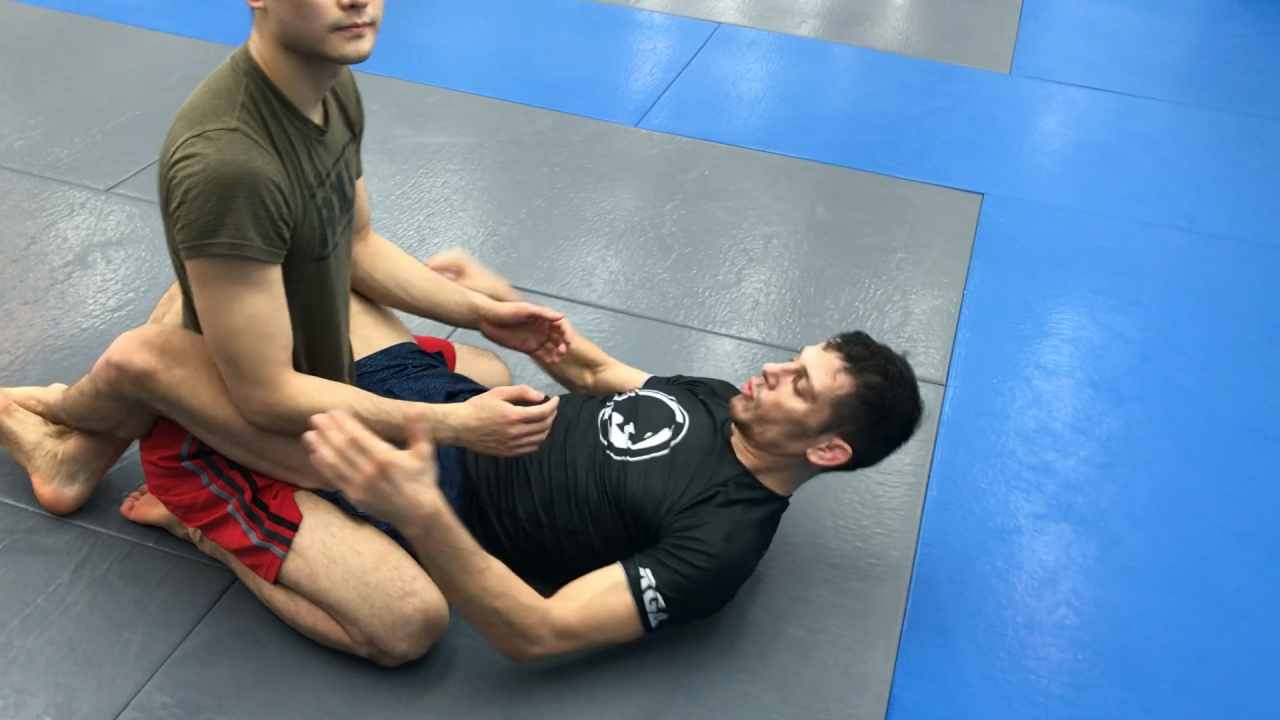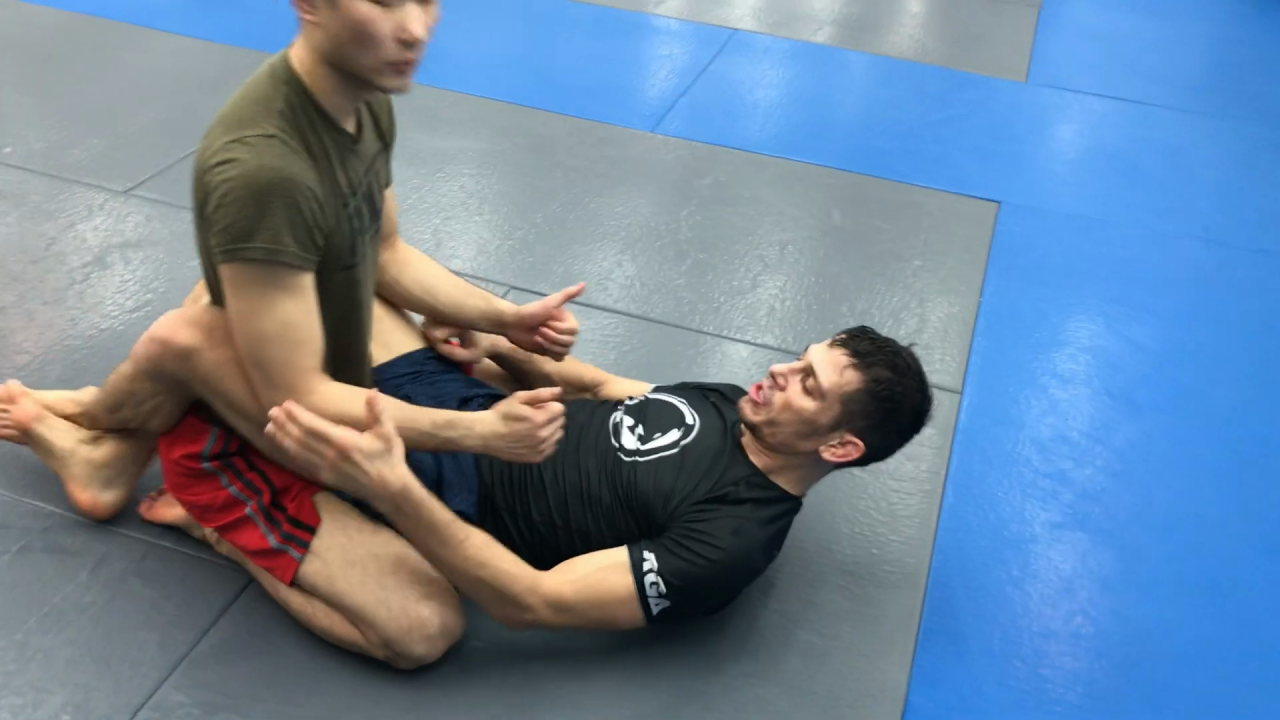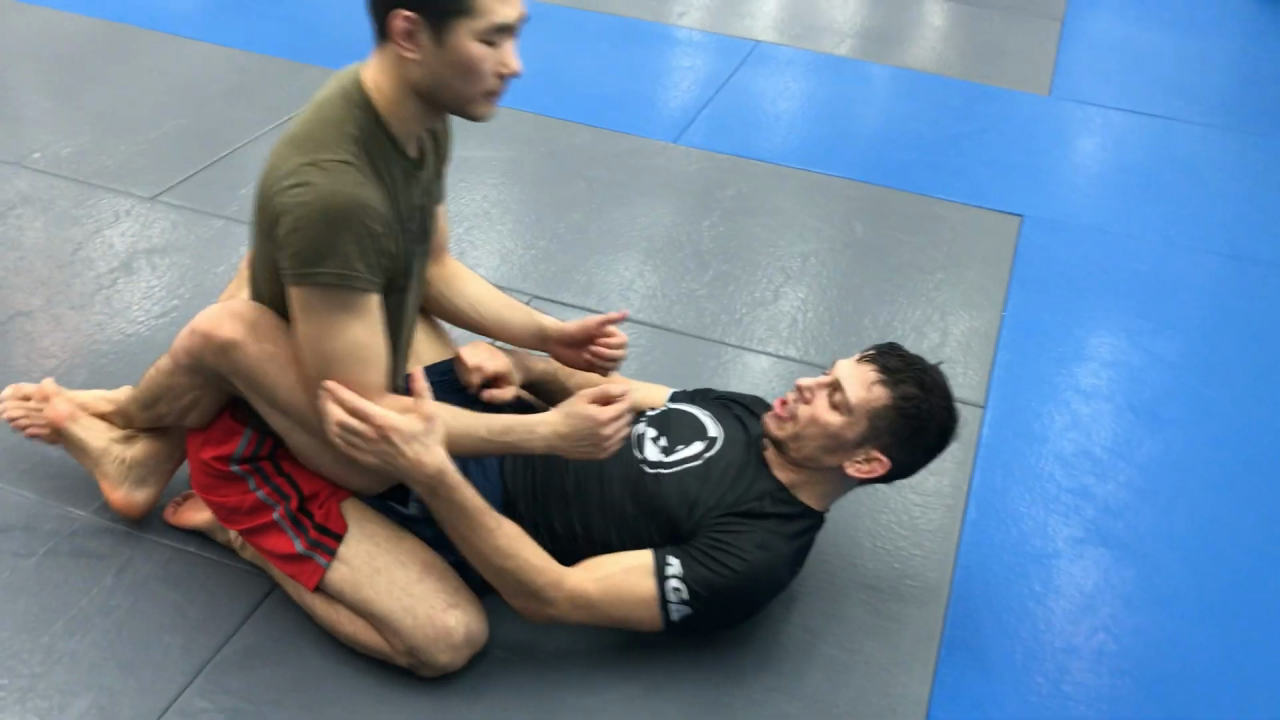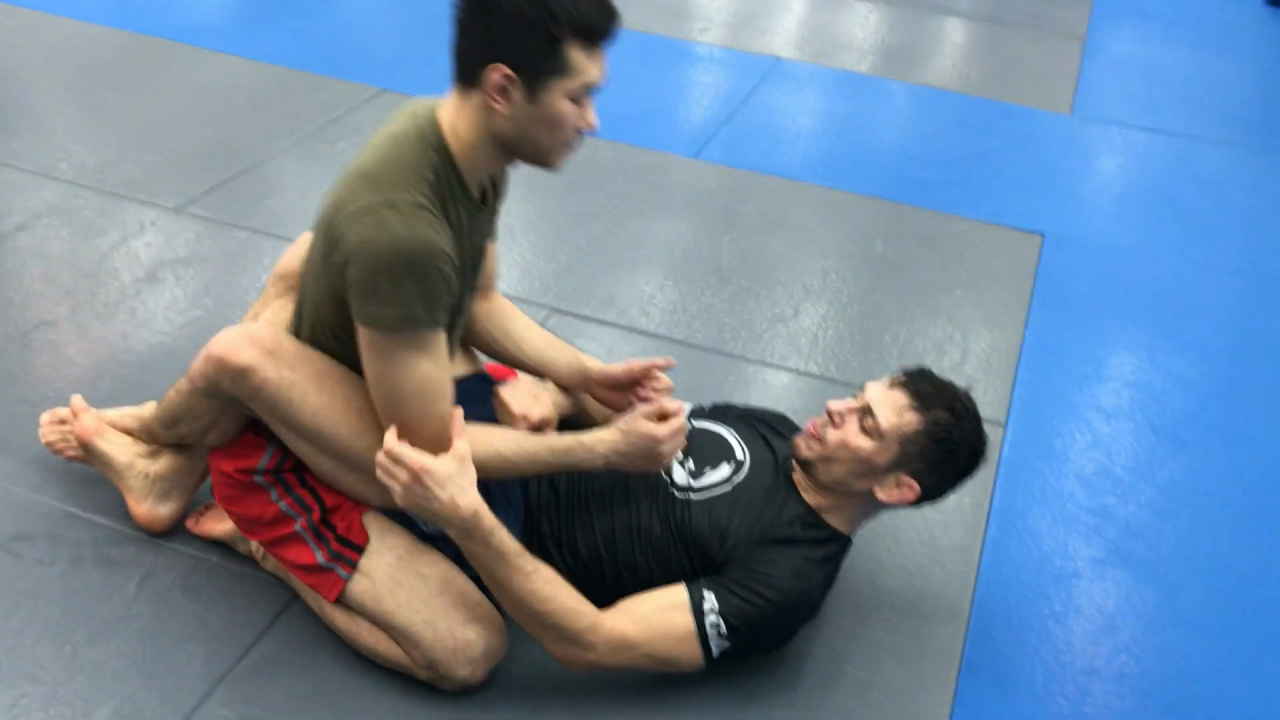
dt=0.2s
person 1, frame 1
left shoulder: (719, 547)
right shoulder: (723, 406)
left elbow: (531, 633)
right elbow: (593, 371)
left wrist: (427, 516)
right wrist: (503, 304)
left hip: (424, 491)
right hip: (441, 410)
person 1, frame 2
left shoulder: (732, 544)
right shoulder: (732, 408)
left elbow: (533, 603)
left wrist: (391, 490)
right wrist: (500, 346)
left hip: (447, 496)
right hip: (464, 405)
person 1, frame 3
left shoulder: (753, 559)
right shoulder: (751, 415)
left elbow: (553, 596)
left wrist: (425, 471)
right wrist: (526, 366)
left hip: (466, 500)
right hip: (485, 421)
left ankle: (246, 519)
person 1, frame 4
left shoulder: (785, 584)
right shoulder: (775, 433)
left elbow: (589, 641)
left wrist: (463, 513)
right wrist: (556, 397)
left hip: (492, 518)
right hip: (506, 436)
person 2, frame 1
left shoulder: (334, 85)
right shoulder: (226, 163)
right elbow: (268, 399)
left wrist: (482, 315)
right wrist: (456, 426)
left hip: (321, 375)
right knee: (410, 624)
right ankle: (202, 512)
person 2, frame 2
left shoulder: (361, 99)
right shoulder: (259, 170)
left elbow: (384, 253)
right elbow: (293, 402)
left wrist: (505, 318)
right wrist: (476, 431)
right hip: (247, 443)
right knee: (423, 627)
person 2, frame 3
left shoulder: (418, 114)
right shoulder: (330, 191)
left elbow: (433, 268)
left wrist: (551, 335)
right wrist: (545, 434)
right hip: (269, 441)
right knee: (447, 638)
person 2, frame 4
left shoulder: (470, 146)
right shoulder: (399, 233)
left elbow: (479, 304)
right elbow: (430, 447)
left wrist: (590, 377)
right hip: (292, 455)
right knee: (467, 650)
